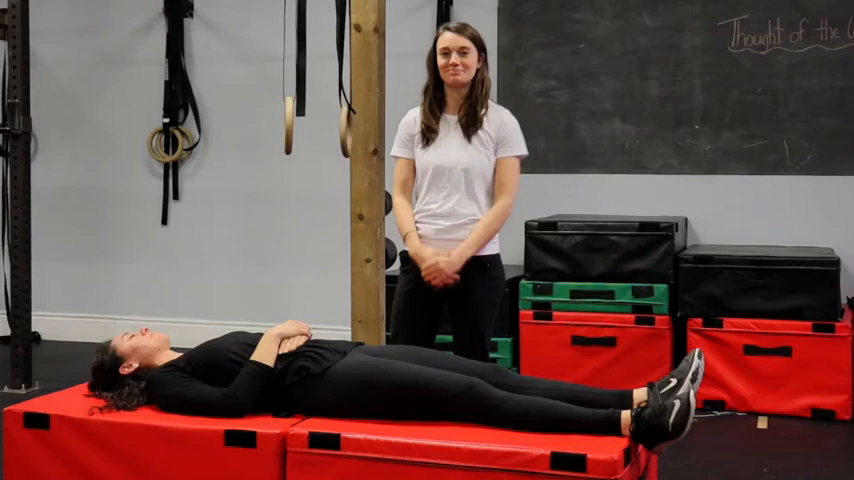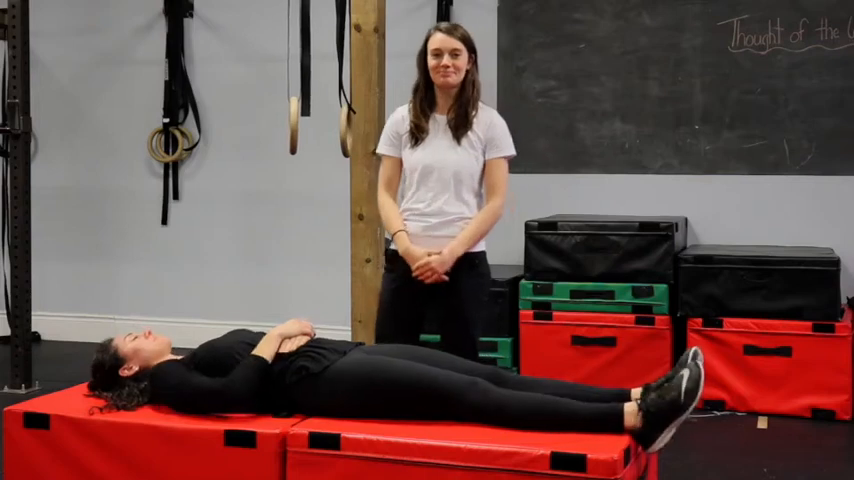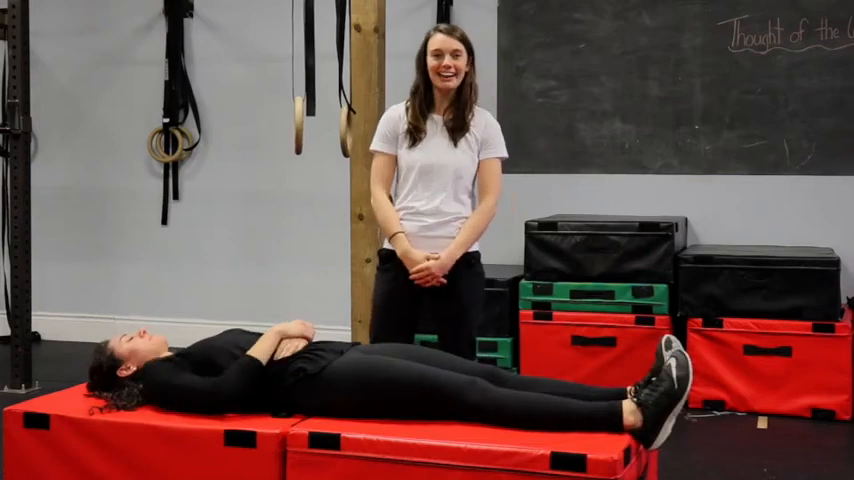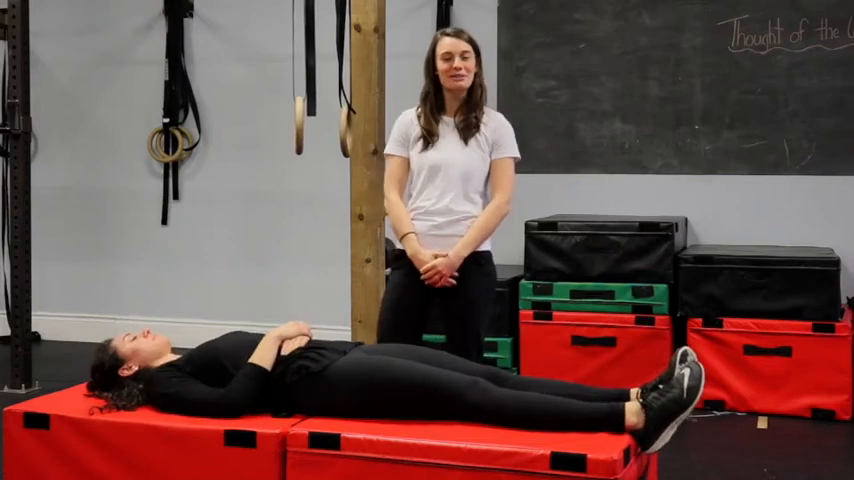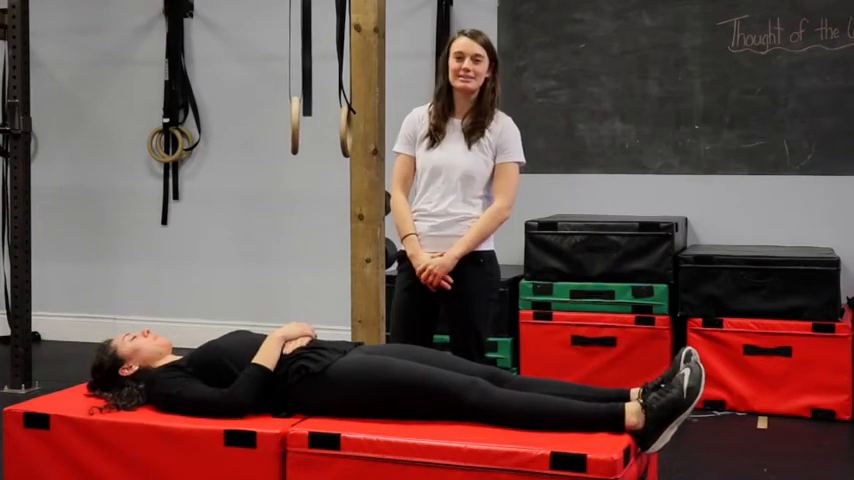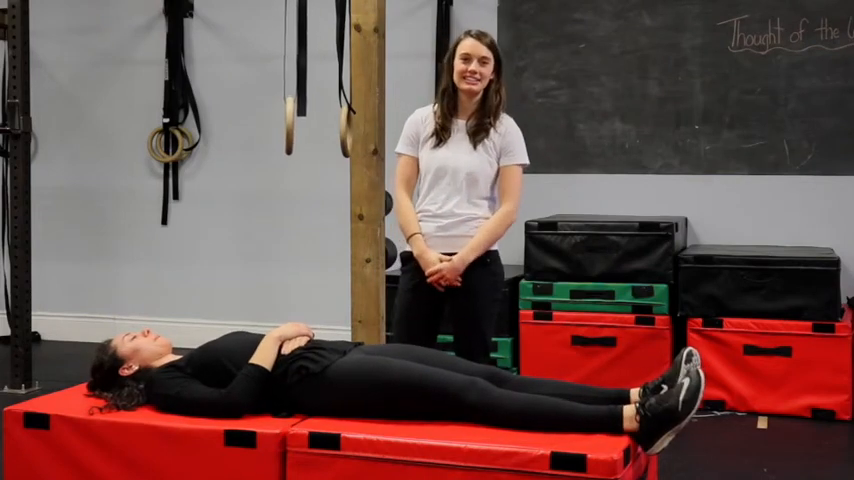
dt=0.4s
person 1, frame 1
left shoulder: (194, 358)
right shoulder: (166, 384)
right elbow: (237, 403)
left wrist: (285, 336)
right wrist: (273, 339)
left hip: (341, 355)
right hip: (320, 383)
left knee: (491, 375)
right knee: (473, 397)
left ankle: (640, 397)
right ankle: (633, 425)
person 1, frame 2
left shoulder: (192, 358)
right shoulder: (168, 382)
right elbow: (234, 393)
left wrist: (287, 337)
right wrist: (275, 335)
left hip: (340, 356)
right hip: (318, 383)
left knee: (491, 376)
right knee: (472, 398)
left ankle: (638, 397)
right ankle: (633, 421)
person 1, frame 3
left shoulder: (188, 357)
right shoulder: (162, 381)
right elbow: (230, 393)
left wrist: (284, 338)
right wrist: (273, 335)
left hip: (338, 355)
right hip: (319, 385)
left knee: (489, 375)
right knee: (471, 397)
left ankle: (632, 393)
right ankle: (631, 418)
person 1, frame 4
left shoulder: (193, 358)
right shoulder: (164, 385)
right elbow: (236, 400)
left wrist: (284, 337)
right wrist: (273, 339)
left hip: (340, 355)
right hip: (320, 384)
left knee: (490, 375)
right knee: (472, 397)
left ankle: (637, 396)
right ankle: (634, 419)
person 1, frame 5
left shoulder: (192, 359)
right shoulder: (166, 386)
right elbow: (239, 402)
left wrist: (284, 336)
right wrist: (276, 339)
left hip: (338, 355)
right hip: (321, 384)
left knee: (491, 375)
right knee: (472, 396)
left ankle: (638, 396)
right ankle: (634, 419)
person 1, frame 6
left shoulder: (194, 358)
right shoulder: (166, 385)
right elbow: (236, 402)
left wrist: (284, 338)
right wrist: (273, 340)
left hip: (339, 355)
right hip: (319, 384)
left knee: (490, 376)
right knee: (472, 398)
left ankle: (638, 397)
right ankle: (632, 422)
person 2, frame 1
left shoulder: (500, 122)
right shoulder: (413, 122)
left elbow: (503, 201)
right elbow: (401, 195)
left wrist: (459, 257)
right wrist: (418, 249)
left hip: (478, 263)
right hip: (419, 261)
left knee: (471, 365)
person 2, frame 2
left shoulder: (489, 123)
right shoulder: (402, 120)
left elbow: (495, 202)
right elbow: (386, 194)
left wrist: (449, 255)
right wrist: (407, 248)
left hip: (464, 262)
right hip: (404, 259)
person 2, frame 3
left shoulder: (484, 125)
right shoulder: (397, 118)
left elbow: (488, 202)
right elbow: (379, 193)
left wrist: (448, 257)
right wrist: (406, 250)
left hip: (460, 261)
right hip: (398, 258)
left knee: (458, 362)
person 2, frame 4
left shoulder: (495, 126)
right shoulder: (410, 122)
left elbow: (501, 201)
right elbow: (392, 194)
left wrist: (455, 256)
right wrist: (416, 251)
left hip: (471, 261)
right hip: (411, 258)
left knee: (464, 362)
person 2, frame 5
left shoulder: (501, 128)
right shoulder: (418, 120)
left elbow: (502, 206)
right elbow: (398, 193)
left wrist: (450, 257)
right wrist: (415, 253)
left hip: (473, 261)
right hip: (416, 259)
left knee: (468, 362)
person 2, frame 6
left shoulder: (505, 130)
right shoulder: (421, 121)
left elbow: (508, 208)
right elbow: (402, 194)
left wrist: (461, 260)
right wrist: (422, 252)
left hip: (478, 263)
right hip: (420, 259)
left knee: (472, 362)
